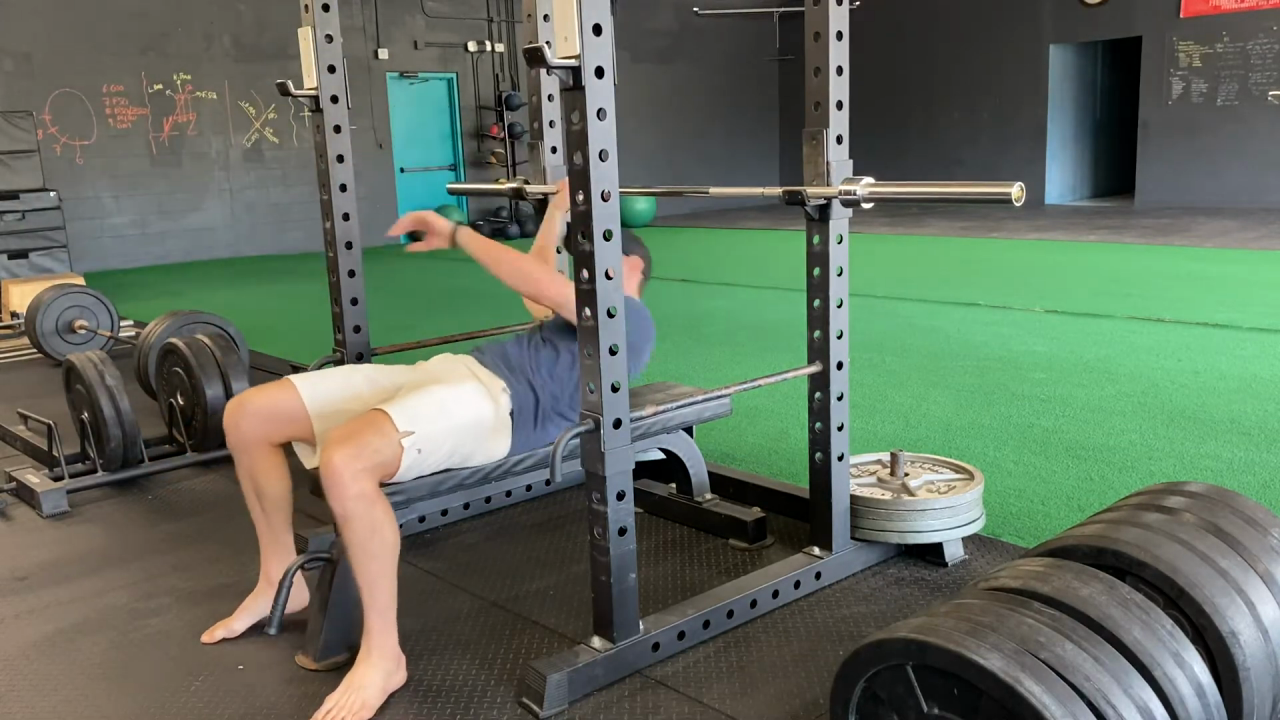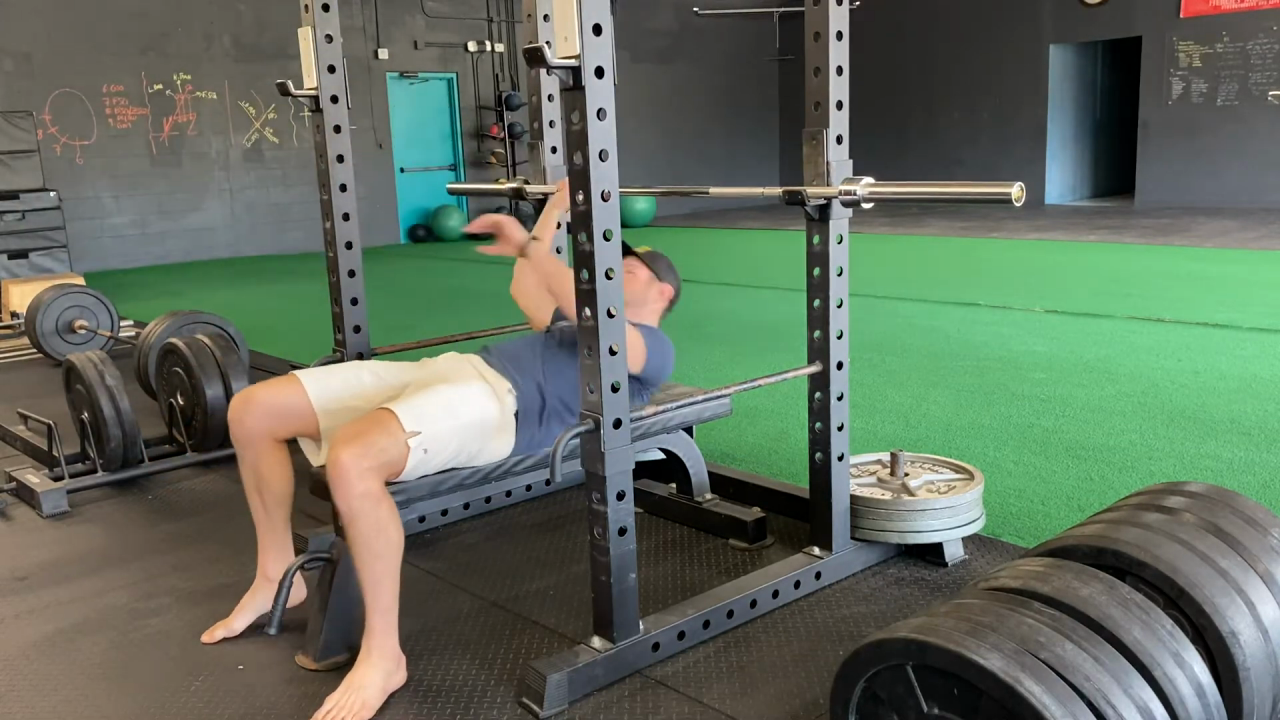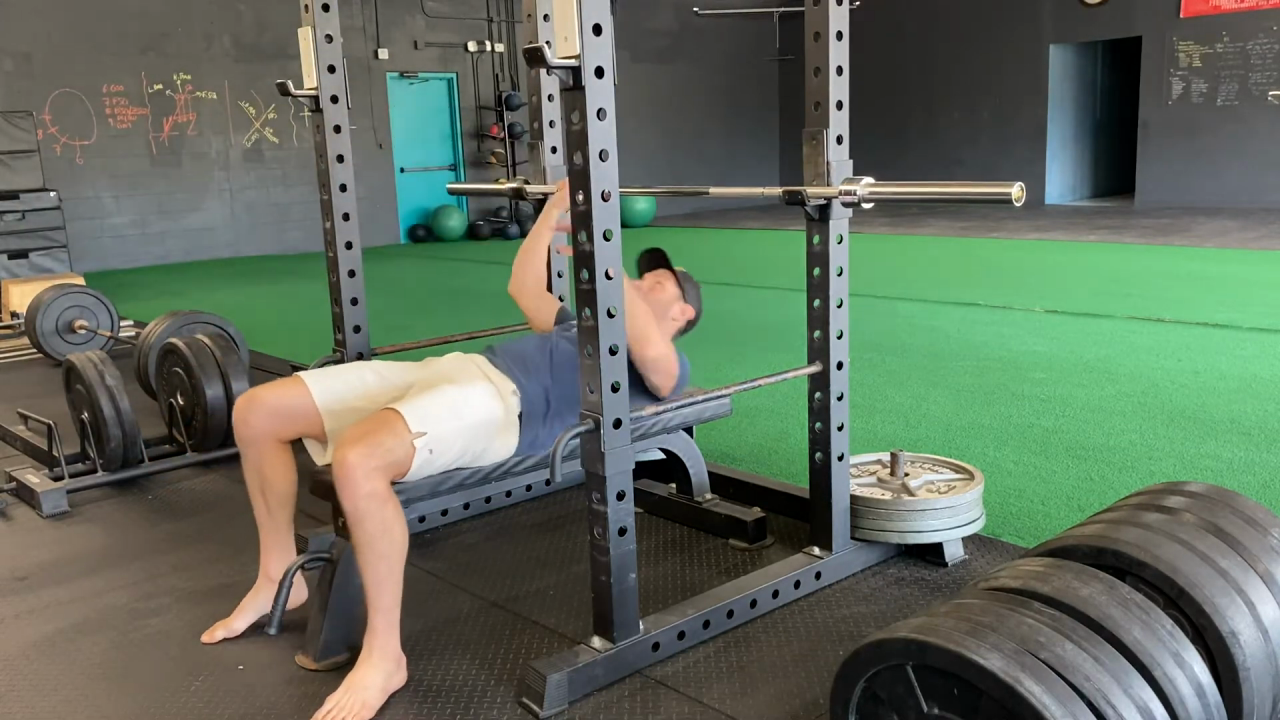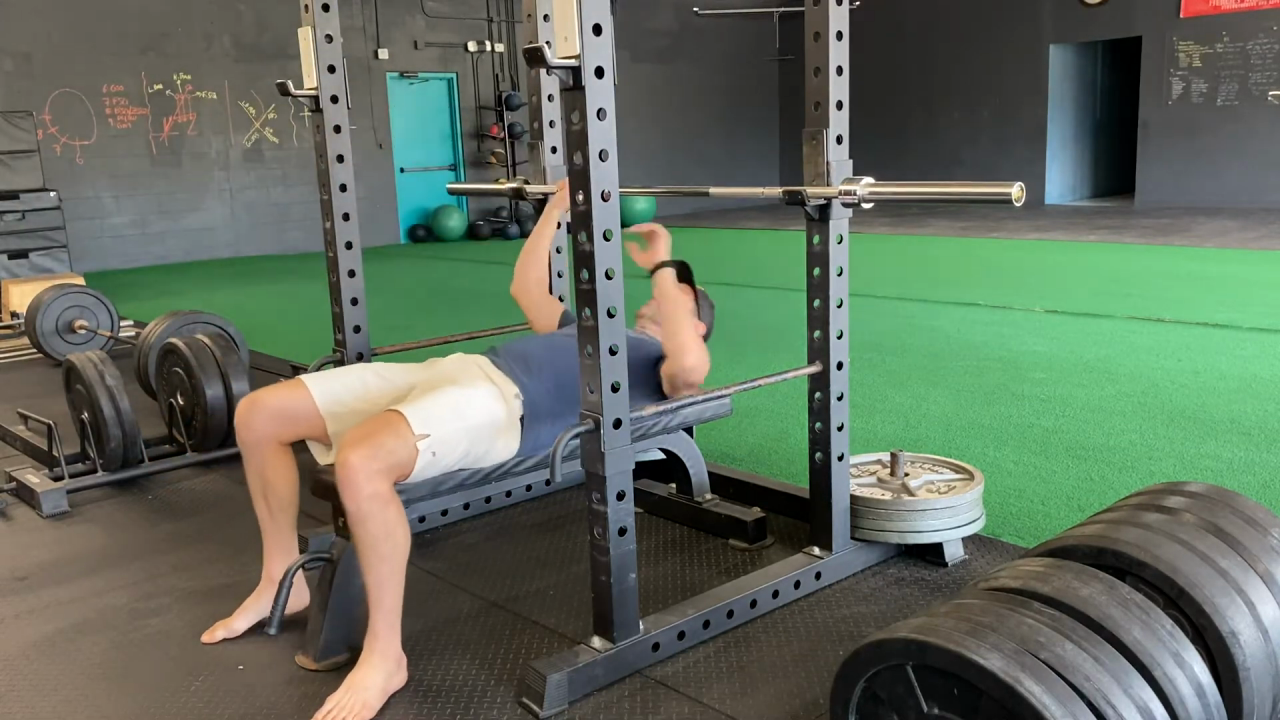
dt=0.1s
person 1, frame 1
left shoulder: (634, 327)
left elbow: (550, 291)
right elbow: (535, 284)
left wrist: (457, 234)
right wrist: (559, 212)
left hip: (488, 405)
left knee: (344, 462)
right knee: (247, 415)
left ankle: (383, 655)
right ankle: (278, 579)
person 1, frame 2
left shoulder: (653, 351)
right elbow: (527, 289)
left wrist: (529, 245)
right wrist: (555, 210)
left hip: (494, 403)
left knee: (351, 461)
right knee: (251, 411)
left ankle: (382, 654)
right ankle: (275, 576)
person 1, frame 3
left shoulder: (658, 362)
left elbow: (660, 368)
right elbow: (524, 287)
right wrist: (557, 208)
left hip: (498, 404)
left knee: (356, 461)
right knee: (256, 412)
left ankle: (384, 654)
right ankle: (277, 577)
person 1, frame 4
left shoulder: (661, 364)
left elbow: (693, 366)
right elbow: (526, 288)
left wrist: (662, 266)
right wrist: (558, 206)
left hip: (501, 403)
right hip: (449, 372)
left knee: (359, 463)
right knee: (258, 415)
left ankle: (384, 655)
right ankle: (281, 579)
